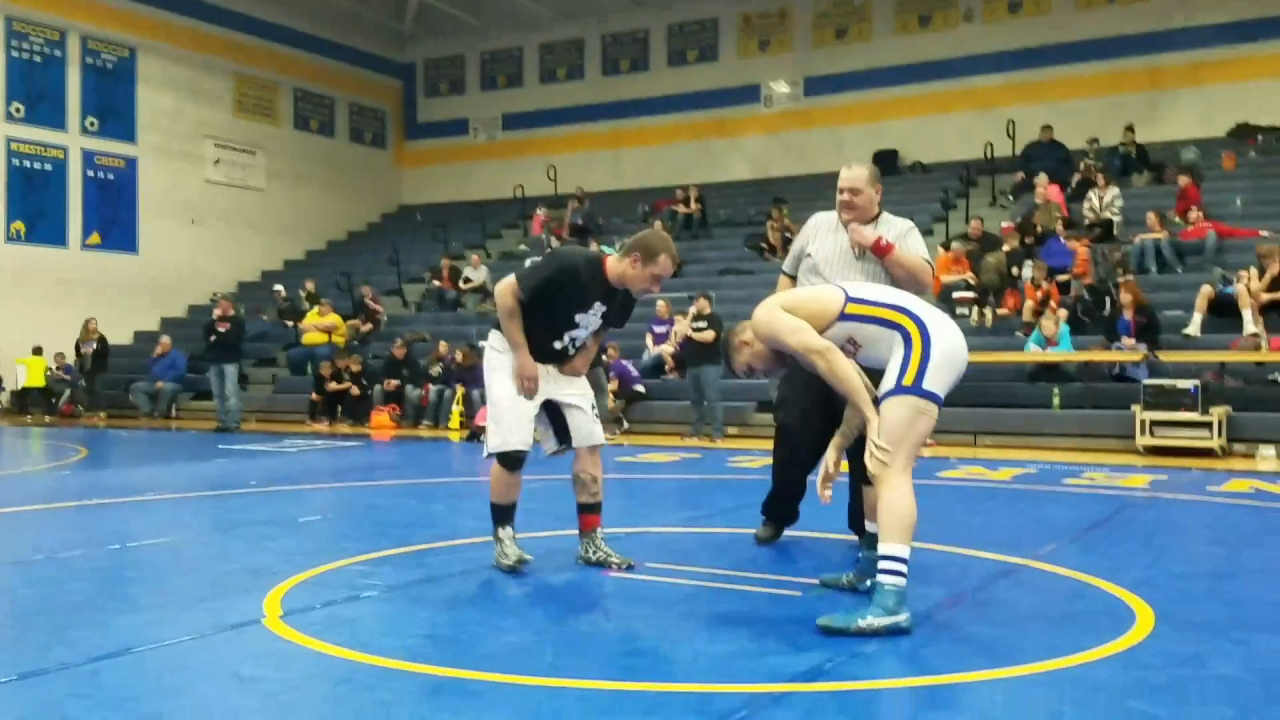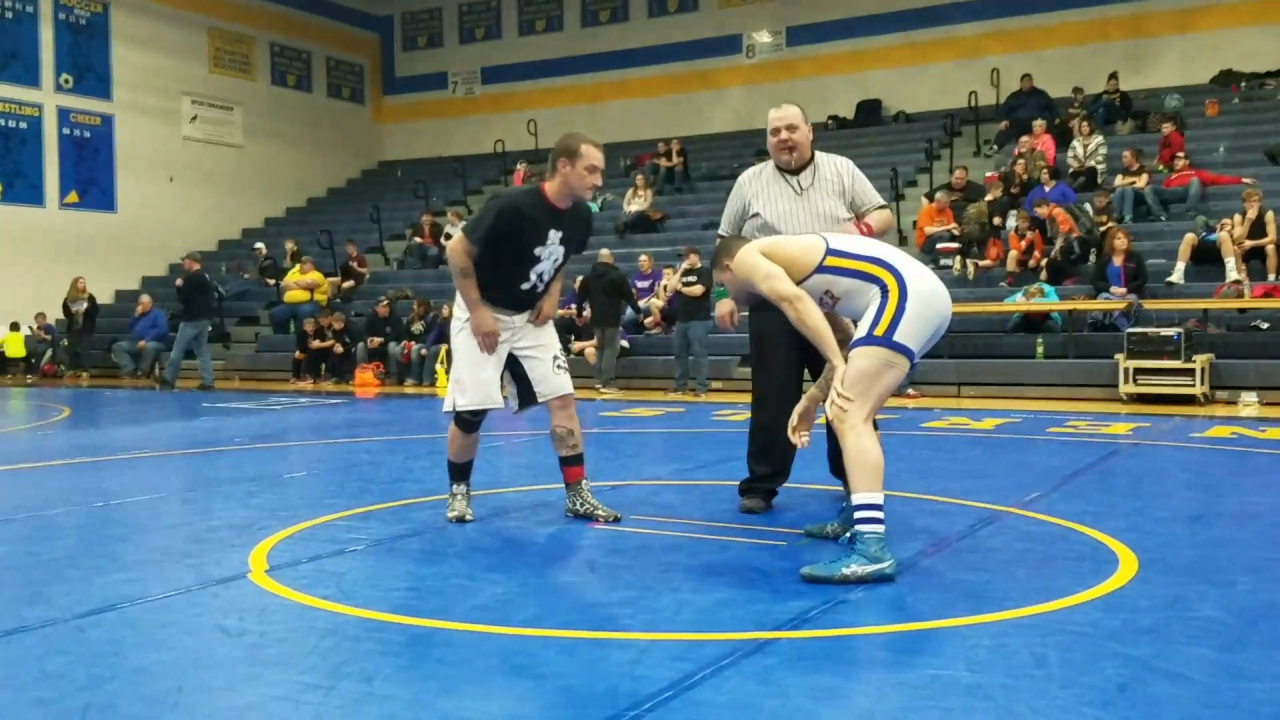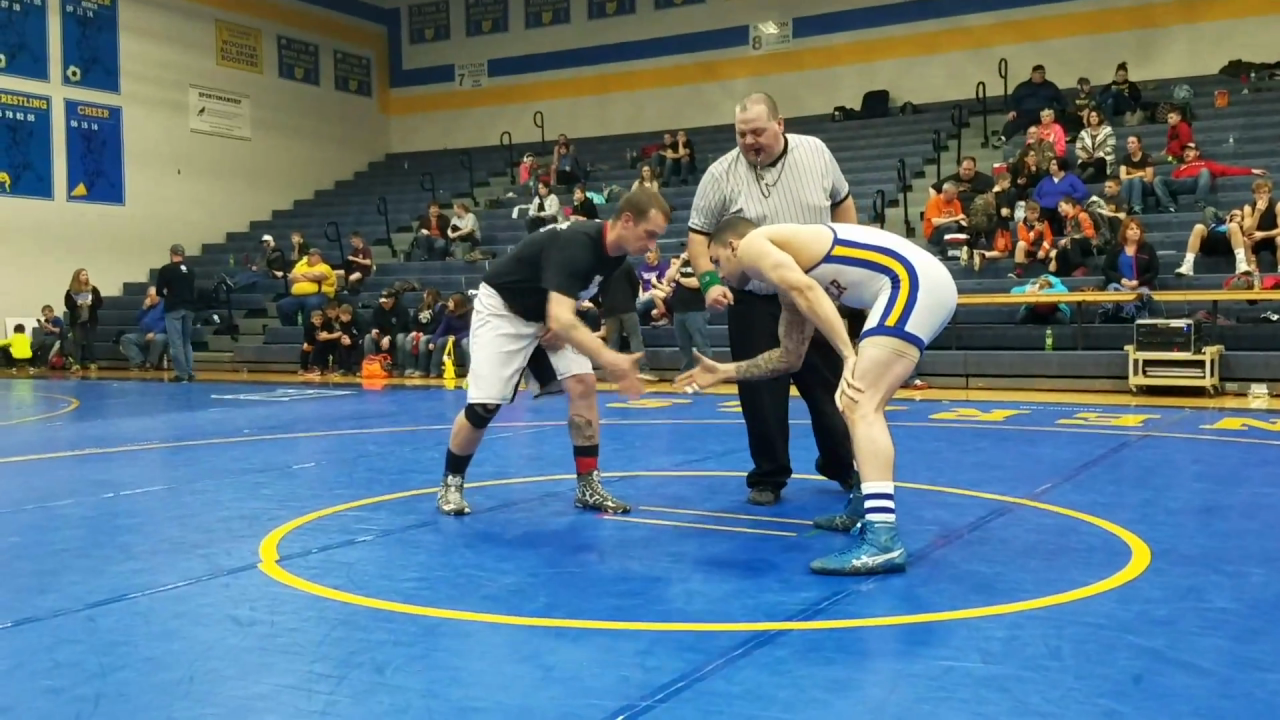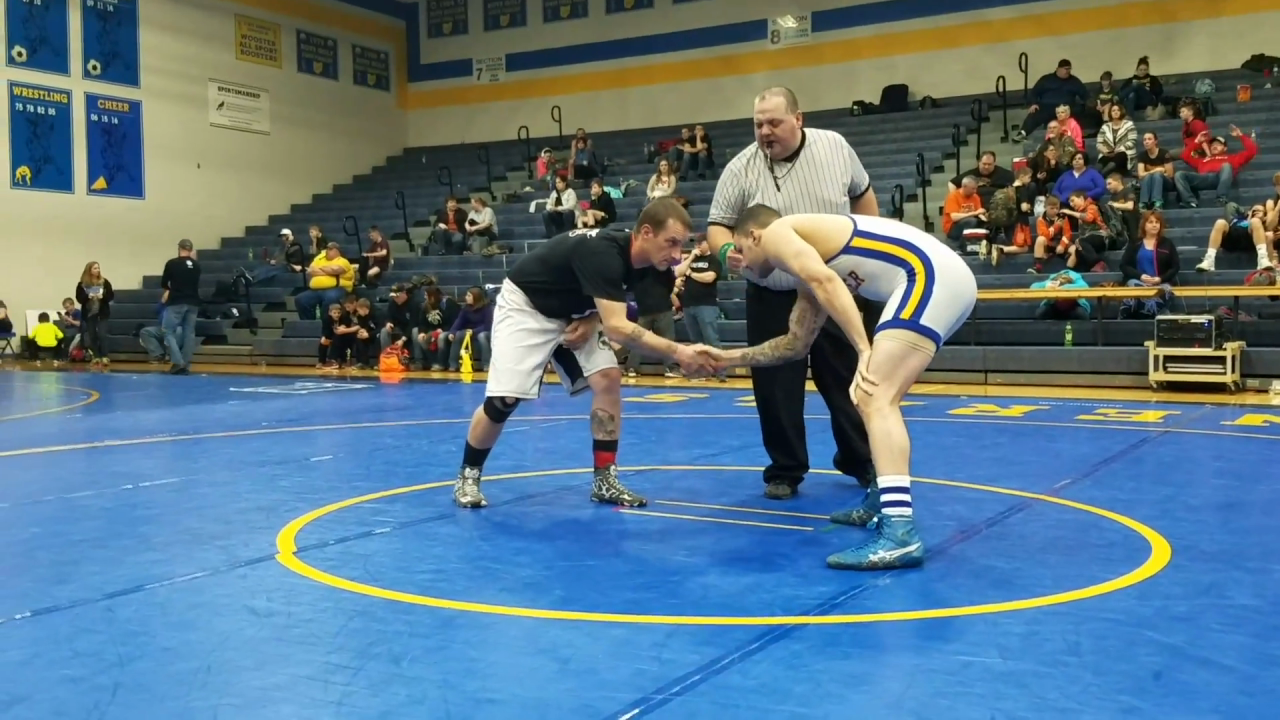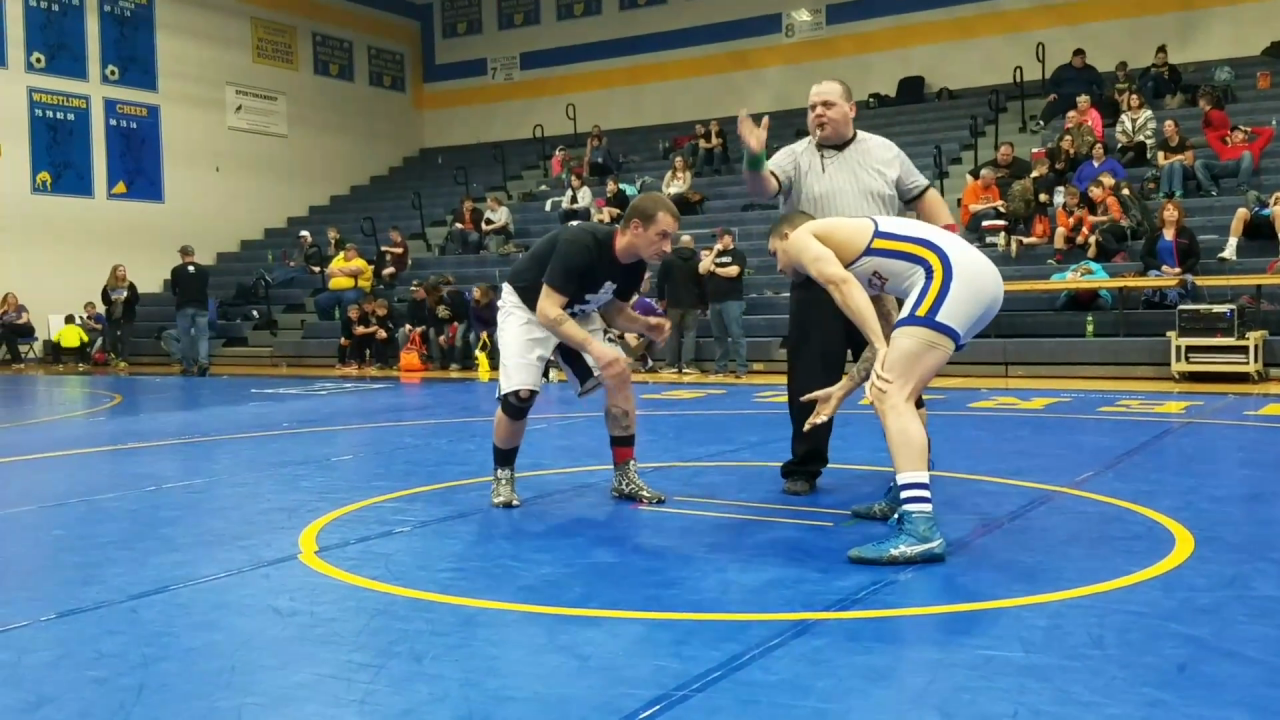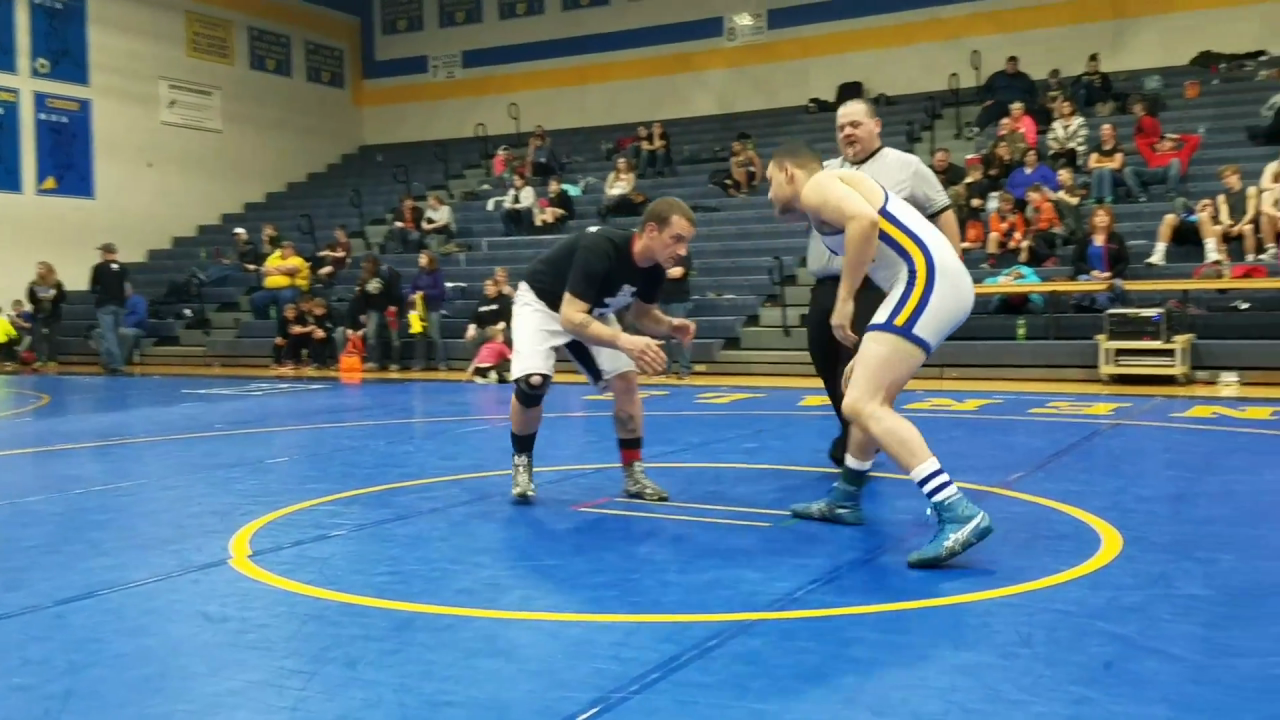
dt=0.7s
person 1, frame 1
left shoulder: (901, 230)
right shoulder: (818, 222)
left elbow: (923, 281)
right elbow: (787, 277)
left wrist: (878, 244)
left knee: (869, 443)
right knee: (793, 431)
left ankle: (869, 527)
right ankle: (779, 512)
person 1, frame 2
left shoulder: (841, 170)
right shoulder: (750, 182)
left elbow: (883, 217)
right elbow: (727, 241)
left wrist: (862, 232)
right wrist: (724, 293)
right hip: (772, 311)
right knee: (772, 399)
right ankle: (761, 485)
person 1, frame 3
left shoulder: (816, 153)
right shoulder: (722, 174)
left elbow: (842, 203)
right elbow: (699, 234)
right wrist: (710, 281)
right hip: (754, 305)
left knee: (828, 388)
right knee: (761, 395)
left ankle: (844, 467)
right ankle: (768, 477)
person 1, frame 4
left shoulder: (834, 146)
right shoulder: (741, 169)
left elbow: (862, 195)
right elbow: (718, 225)
right wrist: (726, 251)
right hip: (772, 299)
left knee: (847, 382)
right knee: (776, 388)
left ankle: (861, 462)
right ankle: (784, 471)
person 1, frame 5
left shoulder: (884, 151)
right shoulder: (795, 157)
left elbow: (922, 195)
right elbow: (765, 185)
left wrist: (948, 234)
right wrist: (754, 157)
right hip: (818, 290)
right knee: (810, 381)
right ankle: (803, 467)
person 1, frame 6
left shoulder: (906, 167)
right shoulder: (825, 173)
left elbow: (943, 215)
left hip: (876, 290)
right hip: (827, 289)
right knee: (830, 368)
person 2, frame 1
left shoulder: (765, 318)
right shoulder: (796, 328)
left elbow: (824, 353)
right elbow: (859, 392)
left wrist: (873, 419)
right wrist: (837, 448)
left hip: (923, 339)
right hip: (939, 338)
left knee: (889, 468)
right knee: (880, 462)
left ankle: (889, 604)
right ankle: (873, 566)
person 2, frame 2
left shoulder: (746, 258)
right shoulder: (783, 257)
left elbow: (794, 301)
right elbow: (844, 342)
left wrist: (840, 367)
right wrist: (812, 400)
left hip: (903, 293)
right hip: (926, 292)
left knee: (848, 417)
right knee: (855, 412)
left ankle: (872, 550)
right ankle: (858, 518)
person 2, frame 3
left shoulder: (752, 245)
right shoulder: (783, 267)
left elbow: (808, 289)
right elbow: (791, 356)
left wrist: (849, 357)
right wrist: (725, 372)
left hip: (911, 281)
right hip: (927, 282)
left knee: (859, 406)
right knee: (863, 403)
left ankle: (882, 540)
right ankle: (867, 507)
person 2, frame 4
left shoulder: (775, 233)
right shoulder: (803, 248)
left elbow: (827, 281)
right elbow: (799, 340)
left wrist: (865, 351)
right wrist: (732, 357)
left hip: (929, 275)
right hip: (949, 275)
left knee: (873, 399)
right knee: (879, 396)
left ankle: (899, 534)
right ankle: (888, 501)
person 2, frame 5
left shoulder: (800, 237)
right shoulder: (847, 244)
left elbow: (839, 281)
right elbow: (892, 335)
left wrist: (881, 347)
right wrist: (842, 390)
left hip: (951, 274)
right hip: (979, 276)
left knee: (889, 396)
right knee: (897, 391)
left ankle: (921, 530)
right ankle: (906, 497)
person 2, frame 6
left shoulder: (815, 188)
right shoulder: (844, 192)
left elbow: (863, 217)
left wrist: (843, 296)
right wrist: (863, 357)
left hip: (928, 284)
right hip: (948, 286)
left knee: (862, 404)
right knee: (868, 393)
left ankle: (958, 514)
right ankle: (845, 497)
person 3, frame 1
left shoulder: (624, 296)
right shoulder: (569, 266)
right elbow: (505, 291)
left wrist: (587, 354)
right wrist: (521, 356)
left hip: (560, 364)
right hip: (513, 354)
left knee: (590, 445)
right knee: (512, 449)
left ankle: (591, 543)
right ankle: (504, 539)
person 3, frame 2
left shoulder: (581, 216)
right shoulder: (512, 205)
right elbow: (457, 251)
left wrist: (553, 294)
right wrist: (478, 312)
left hip: (531, 317)
right hip: (484, 315)
left knee: (562, 398)
right knee: (470, 410)
left ankle: (578, 495)
right ankle: (458, 491)
person 3, frame 3
left shoulder: (616, 254)
right shoulder: (575, 244)
right elbow: (560, 317)
left wrist: (567, 318)
right wrist: (609, 360)
left hip: (549, 316)
right hip: (503, 309)
left knee: (583, 384)
right knee: (484, 406)
left ankle: (588, 487)
right ankle: (451, 483)
person 3, frame 4
left shoulder: (642, 261)
right shoulder: (602, 251)
left elbow: (609, 314)
right elbow: (617, 328)
left wrist: (590, 324)
right wrist: (677, 351)
left hip: (572, 314)
right hip: (524, 305)
left knee: (608, 379)
right knee: (505, 399)
left ankle: (605, 480)
right ankle: (468, 475)
person 3, frame 5
left shoulder: (635, 264)
right shoulder: (581, 243)
left elbow: (614, 314)
right elbow: (546, 311)
left wrist: (645, 324)
right wrist: (593, 347)
left hip: (576, 312)
right hip: (526, 307)
left knee: (619, 376)
right knee: (520, 395)
left ankle: (625, 475)
right ankle: (503, 476)
person 3, frame 6
left shoulder: (654, 266)
right shoulder: (599, 248)
left elbow: (643, 313)
right elbow: (571, 318)
left wrist: (670, 325)
right wrist: (624, 341)
left hip: (592, 312)
right hip: (541, 304)
left knee: (626, 381)
right knee: (534, 383)
left ankle: (633, 474)
right ankle: (522, 462)
